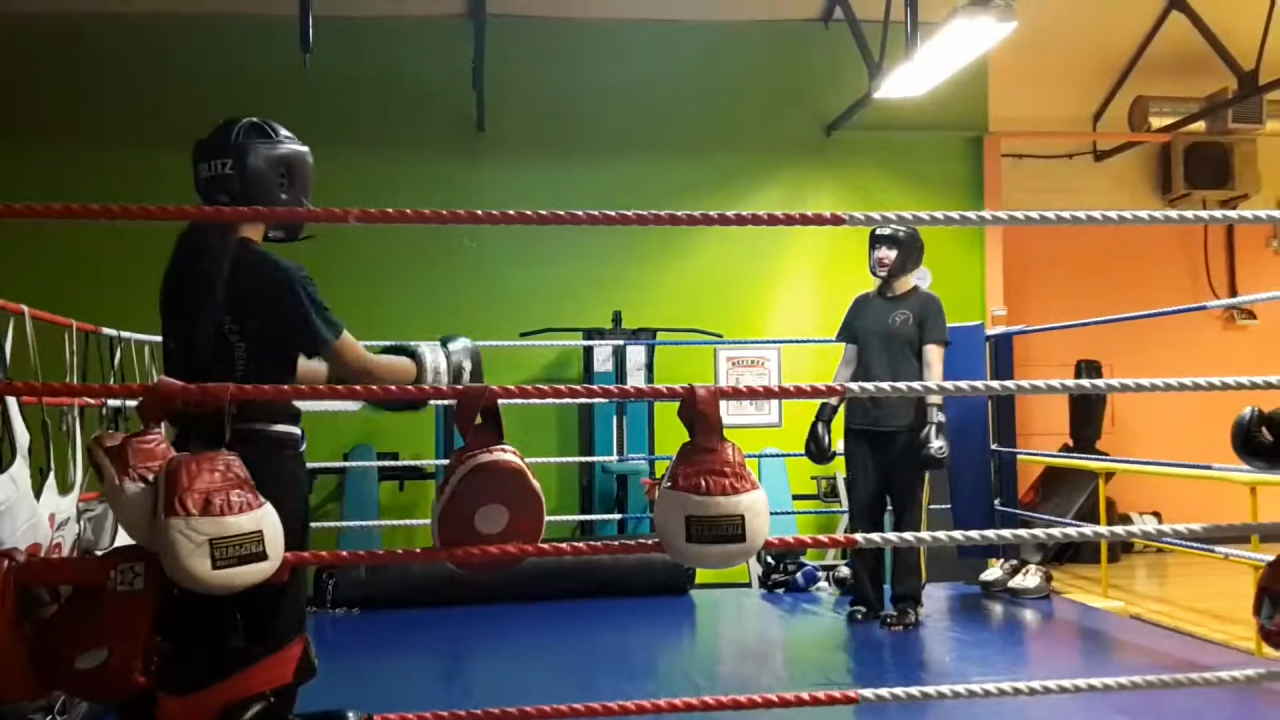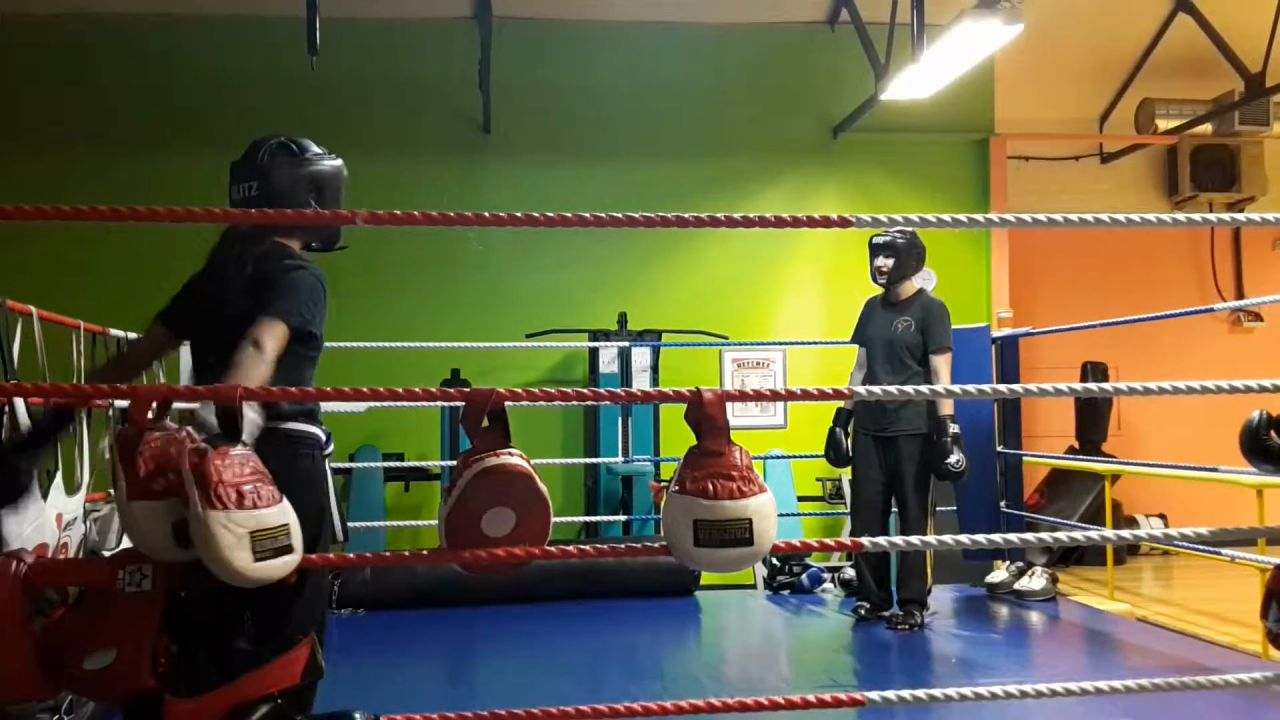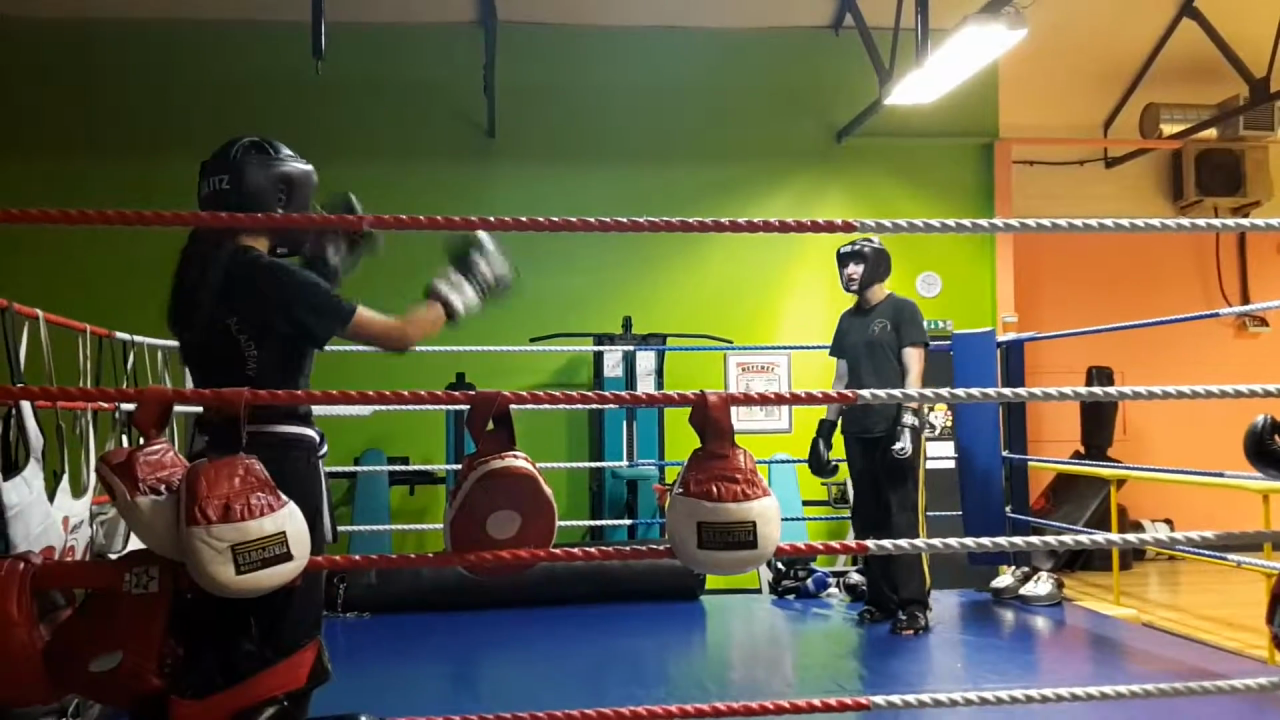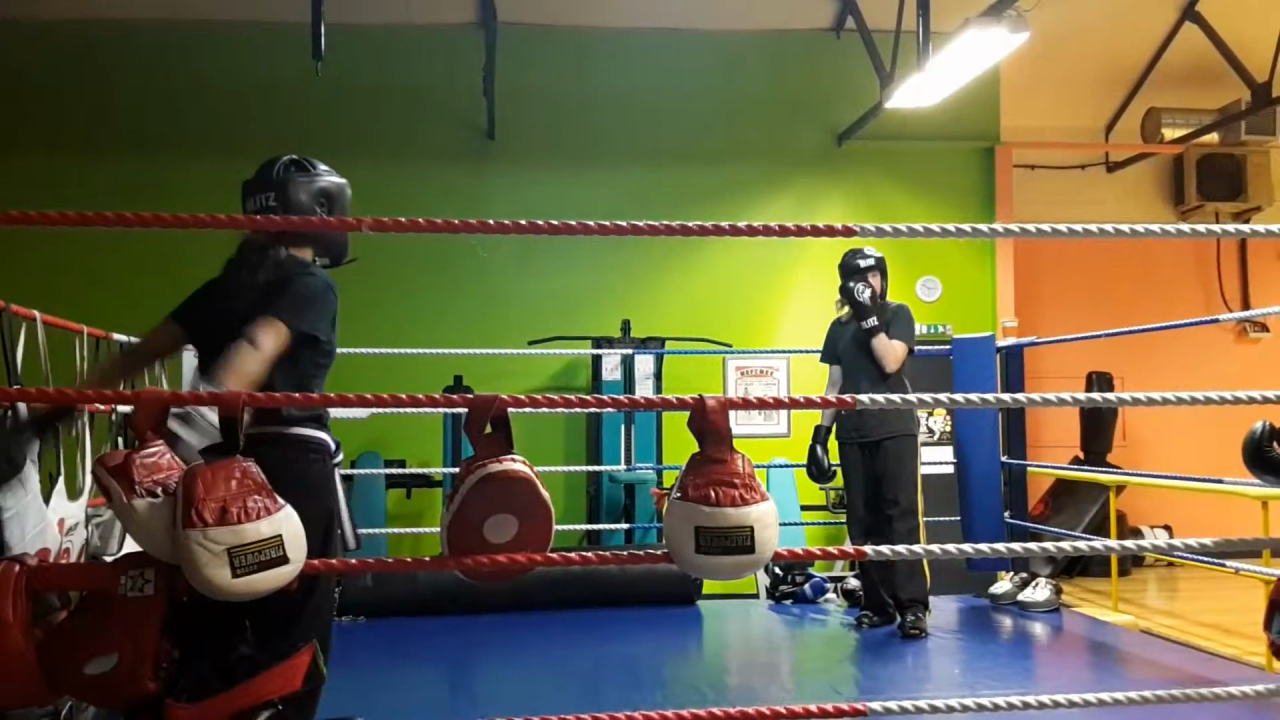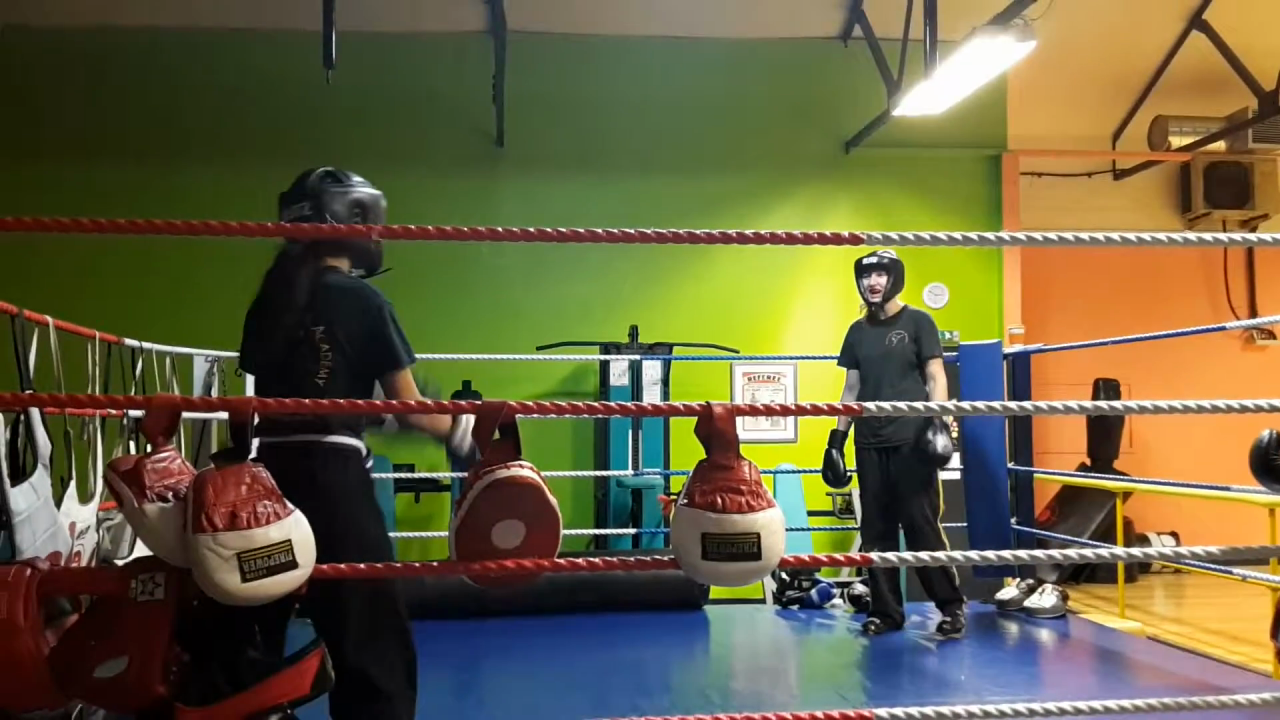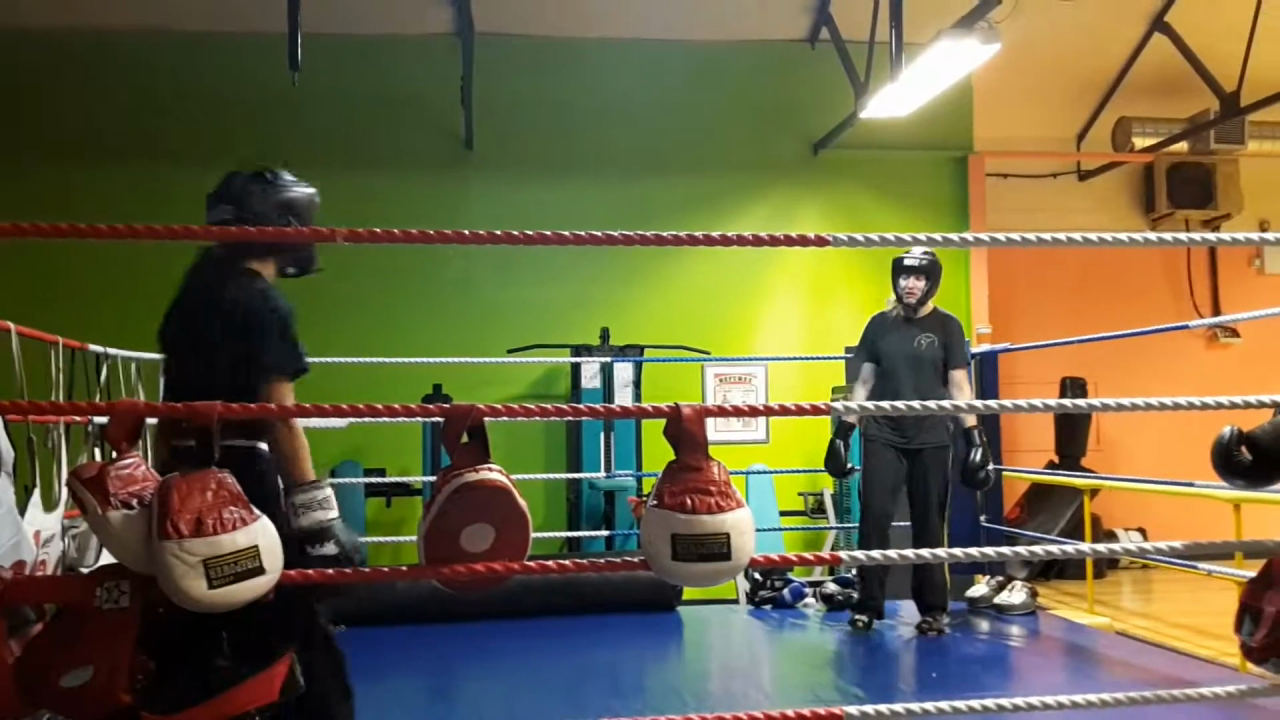
dt=0.7s
person 1, frame 1
left shoulder: (188, 265)
right shoulder: (273, 277)
right elbow: (355, 366)
left wrist: (327, 373)
right wrist: (439, 365)
left hip: (194, 462)
right hip: (262, 464)
left knee: (196, 626)
right knee: (268, 626)
person 1, frame 2
left shoulder: (218, 274)
right shoulder: (299, 277)
left elbow: (137, 356)
right elbow: (258, 351)
left wrist: (53, 419)
right wrist: (231, 424)
right hip: (286, 459)
left knee: (213, 624)
right knee: (289, 626)
person 1, frame 3
left shoulder: (201, 278)
right shoulder: (278, 280)
right elbow: (397, 333)
left wrist: (328, 263)
right wrist: (462, 283)
left hip: (218, 462)
right hip: (280, 464)
left knee: (215, 623)
right knee: (285, 629)
person 1, frame 4
left shoulder: (232, 283)
right shoulder: (310, 285)
left elbow: (147, 350)
right elbow: (258, 348)
right hip: (296, 465)
left knee: (215, 624)
right knee: (294, 630)
person 1, frame 5
left shoulder: (269, 303)
right shoulder: (361, 302)
right elbow: (406, 405)
right wrist: (459, 428)
left hip: (268, 472)
right hip: (332, 477)
right knee: (371, 636)
person 1, frame 6
left shoulder: (192, 302)
right shoulder: (264, 306)
left elbow: (171, 417)
right elbow: (280, 420)
right wrist: (319, 519)
right hip: (244, 488)
left knee: (194, 654)
right knee: (302, 649)
person 2, frame 1
left shoulder: (925, 304)
right shoulder: (862, 304)
left elbow: (933, 366)
left wrist: (934, 418)
right wrist: (825, 414)
left hip: (905, 426)
right hip: (861, 424)
left knee: (907, 515)
right knee: (862, 514)
left ankle: (906, 602)
right ankle: (865, 598)
person 2, frame 2
left shoulder: (930, 309)
right shoulder: (872, 308)
left elbow: (940, 375)
left wrist: (948, 432)
right wrist: (841, 419)
left hip: (912, 430)
right hip: (869, 428)
left knee: (914, 518)
right knee: (866, 515)
left ankle: (913, 603)
right ankle: (872, 598)
person 2, frame 3
left shoulder: (902, 310)
right shoulder: (848, 320)
left elbow: (914, 370)
left wrist: (907, 422)
right wrist: (825, 429)
left hip: (895, 429)
right hip: (858, 431)
left knee: (903, 516)
right knee: (867, 518)
left ankle: (914, 606)
right ankle: (881, 599)
person 2, frame 4
left shoulder: (897, 313)
right shoulder: (839, 327)
left elbow: (890, 362)
left wrist: (869, 317)
right wrist: (820, 434)
left hip: (895, 430)
right hip: (853, 434)
left knee: (901, 515)
right knee: (862, 521)
left ankle: (913, 606)
right ankle: (878, 603)
person 2, frame 5
left shoulder: (918, 322)
right shoulder: (858, 331)
left elbow: (936, 378)
left wrist: (939, 425)
right wrist: (836, 439)
left hip: (912, 438)
right hip: (870, 441)
left knee: (920, 522)
right knee: (875, 527)
left ankle: (951, 604)
right ankle: (885, 610)
person 2, frame 6
left shoulder: (947, 326)
right shoulder: (879, 324)
left elbow: (959, 386)
right elbow: (864, 382)
left wrist: (975, 438)
right wrist: (843, 432)
left hip: (931, 440)
right hip: (882, 436)
left knee: (929, 525)
right knee: (874, 515)
left ankle: (933, 609)
right ankle: (869, 603)
